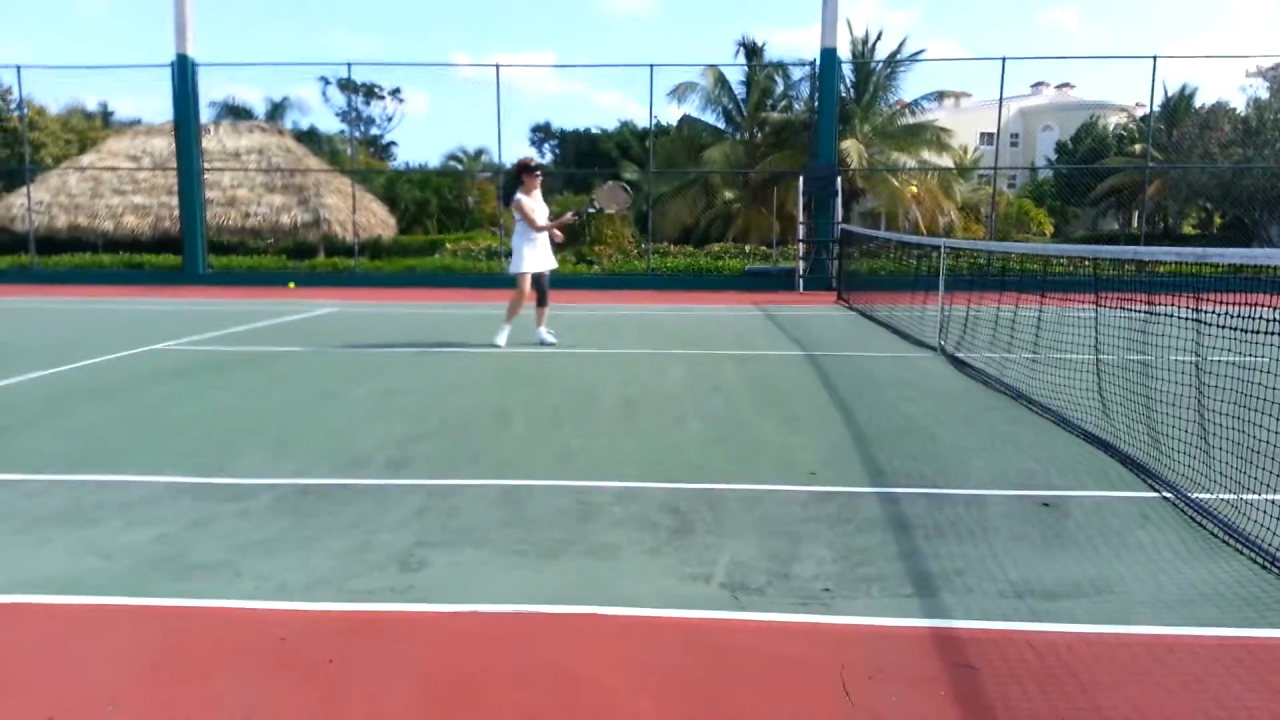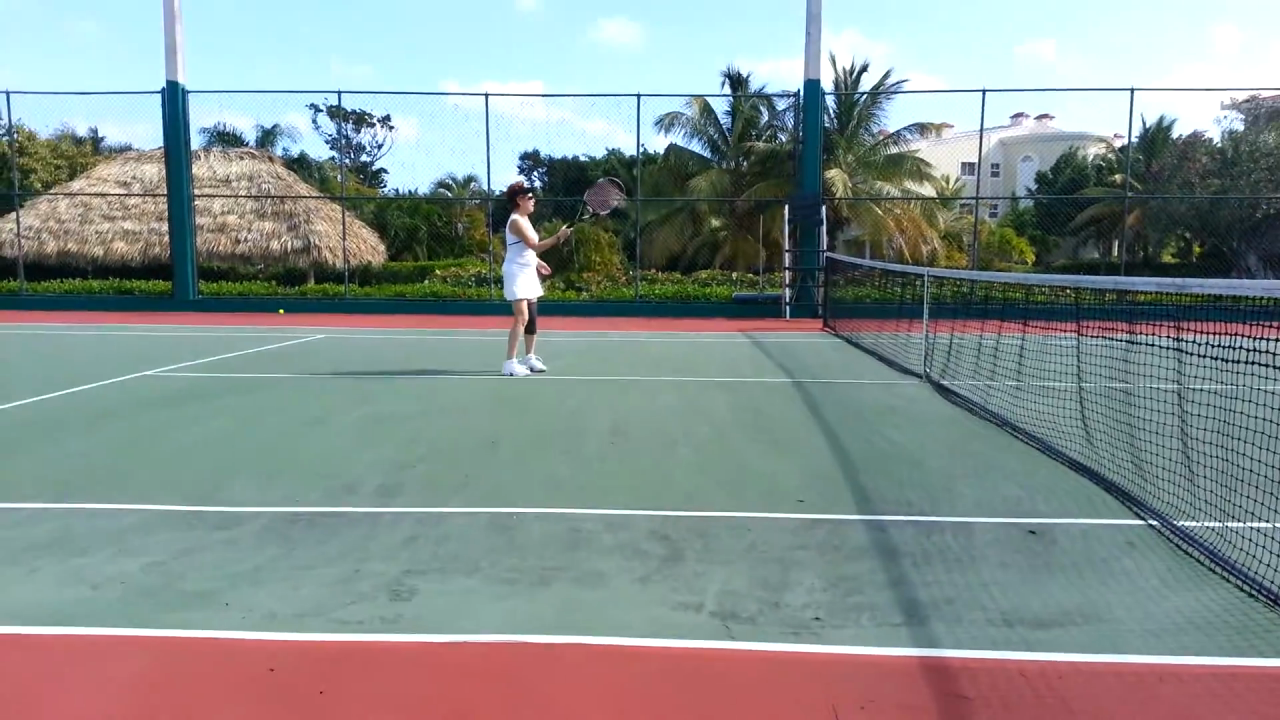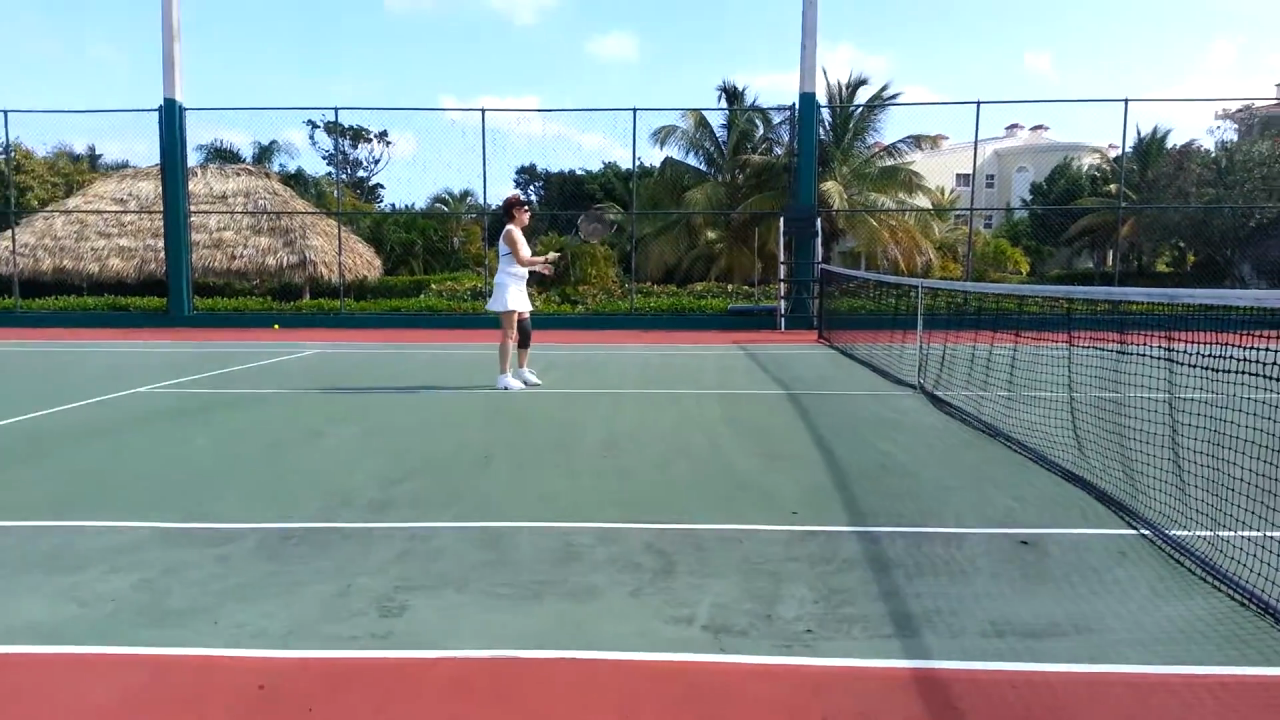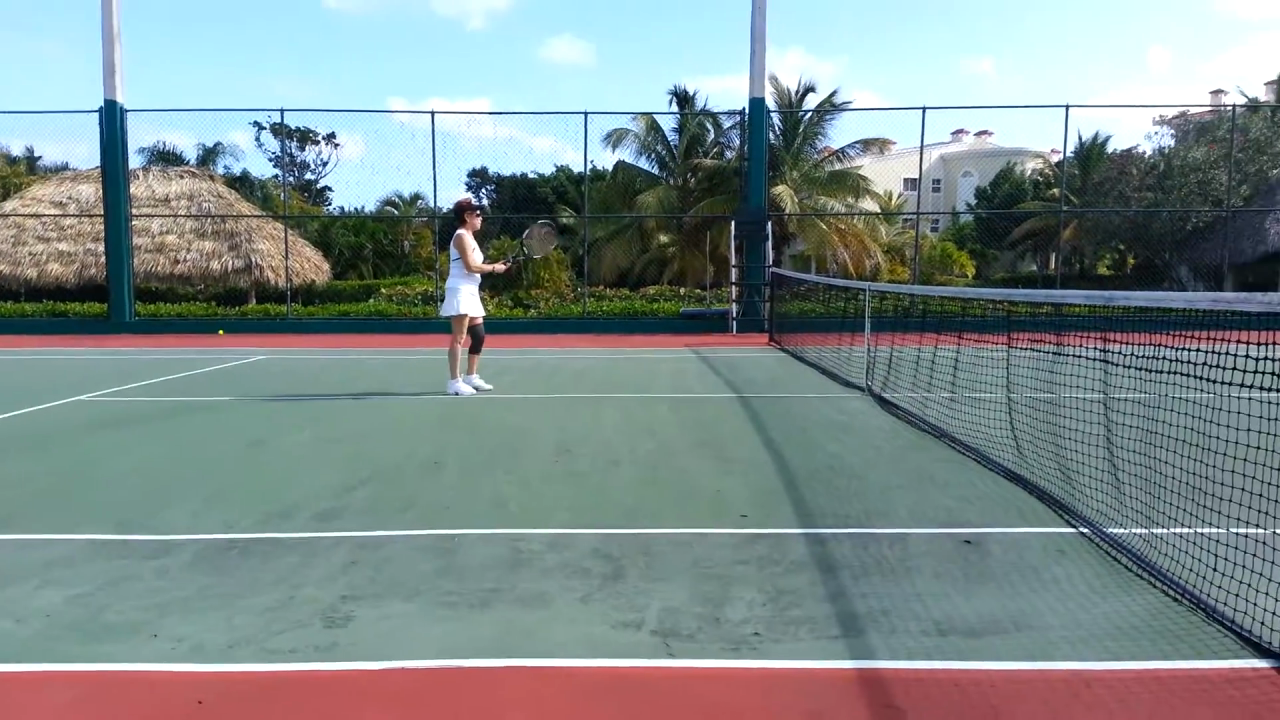
dt=0.3s
person 1, frame 1
left shoulder: (537, 191)
right shoulder: (519, 201)
right elbow: (537, 227)
left wrist: (553, 229)
right wrist: (561, 222)
left hip: (542, 247)
right hip: (525, 248)
left knee: (543, 291)
right knee: (523, 292)
left ankle: (541, 331)
right ankle: (505, 329)
person 1, frame 2
left shoulder: (524, 218)
right shoulder: (516, 222)
right elbow: (535, 246)
left wrist: (537, 262)
right wrist: (558, 236)
left hip: (528, 273)
right hip: (516, 274)
left knee: (532, 318)
right knee: (521, 318)
left ankle: (529, 357)
right ankle: (510, 362)
person 1, frame 3
left shoulder: (517, 232)
right shoulder: (511, 232)
right elbow: (522, 261)
left wrist: (539, 266)
right wrist: (546, 258)
left hip: (517, 287)
right hip: (508, 286)
left knee: (525, 330)
right knee: (510, 332)
left ankle: (522, 370)
right ankle: (504, 377)
person 1, frame 4
left shoulder: (469, 237)
right shoulder: (461, 236)
right elbow: (471, 267)
left wrist: (495, 266)
right wrist: (494, 268)
left hip: (470, 292)
right hip: (460, 291)
left knee: (478, 335)
right knee: (459, 338)
left ankle: (471, 377)
right ankle: (454, 382)
